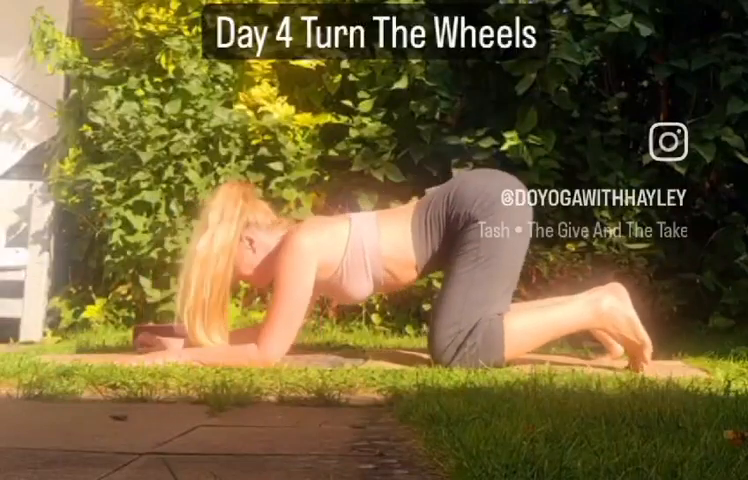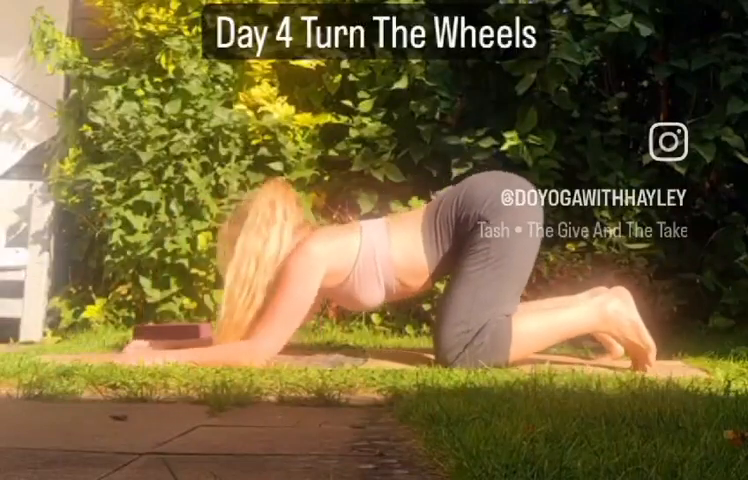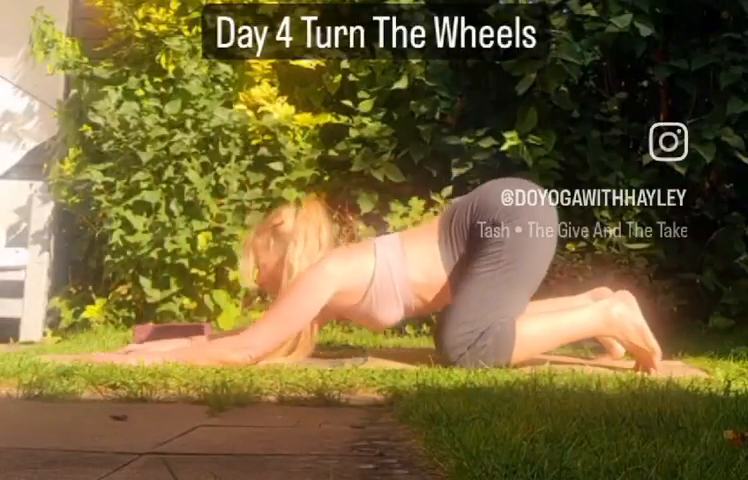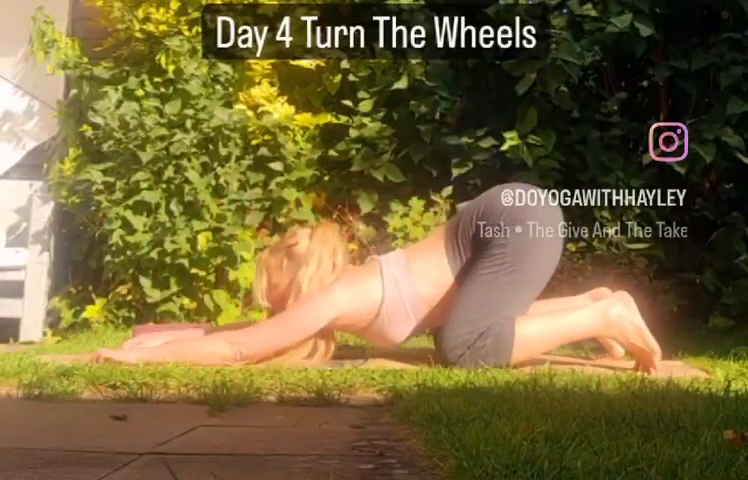
dt=0.3s
person 1, frame 1
left shoulder: (300, 249)
right shoulder: (299, 246)
left elbow: (267, 354)
right elbow: (274, 331)
left wrist: (187, 357)
right wrist: (189, 342)
left hip: (486, 205)
right hip: (481, 202)
left knee: (454, 348)
right knee: (472, 328)
left ankle: (597, 310)
right ankle: (596, 299)
person 1, frame 2
left shoulder: (310, 255)
right shoulder: (315, 255)
left elbow: (257, 352)
right elbow: (258, 333)
left wrist: (169, 358)
right wrist: (169, 344)
left hip: (500, 209)
right hip: (493, 207)
left knee: (462, 347)
right knee: (473, 325)
left ankle: (602, 312)
right ankle: (590, 301)
person 1, frame 3
left shoulder: (324, 276)
right shoulder: (333, 284)
left elbow: (244, 351)
right elbow: (253, 340)
left wrist: (154, 360)
right wrist: (168, 343)
left hip: (513, 213)
right hip: (502, 214)
left knee: (464, 348)
right knee: (475, 325)
left ankle: (605, 316)
right ankle: (593, 302)
person 1, frame 4
left shoulder: (334, 298)
right shoulder: (346, 291)
left elbow: (237, 348)
right elbow: (247, 331)
left wrist: (146, 355)
right wrist: (167, 336)
left hip: (521, 220)
right hip: (508, 219)
left knee: (464, 347)
right knee: (482, 323)
left ankle: (603, 318)
right ankle: (595, 302)
